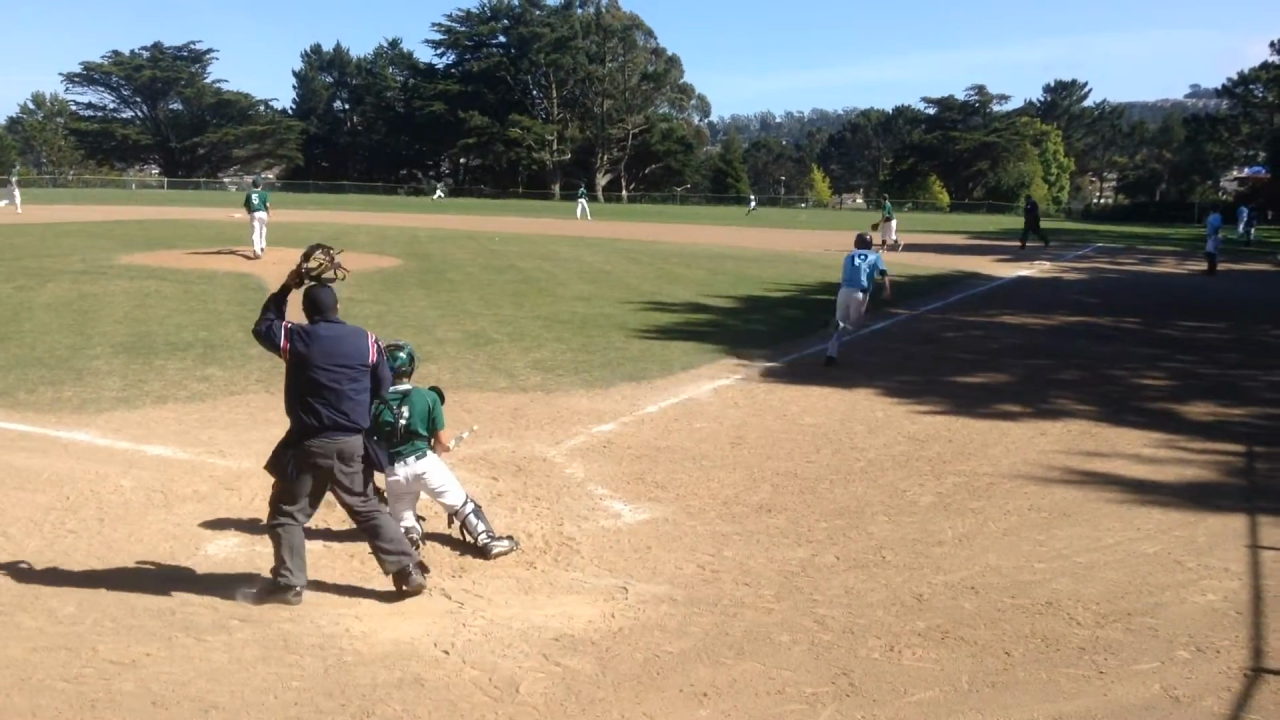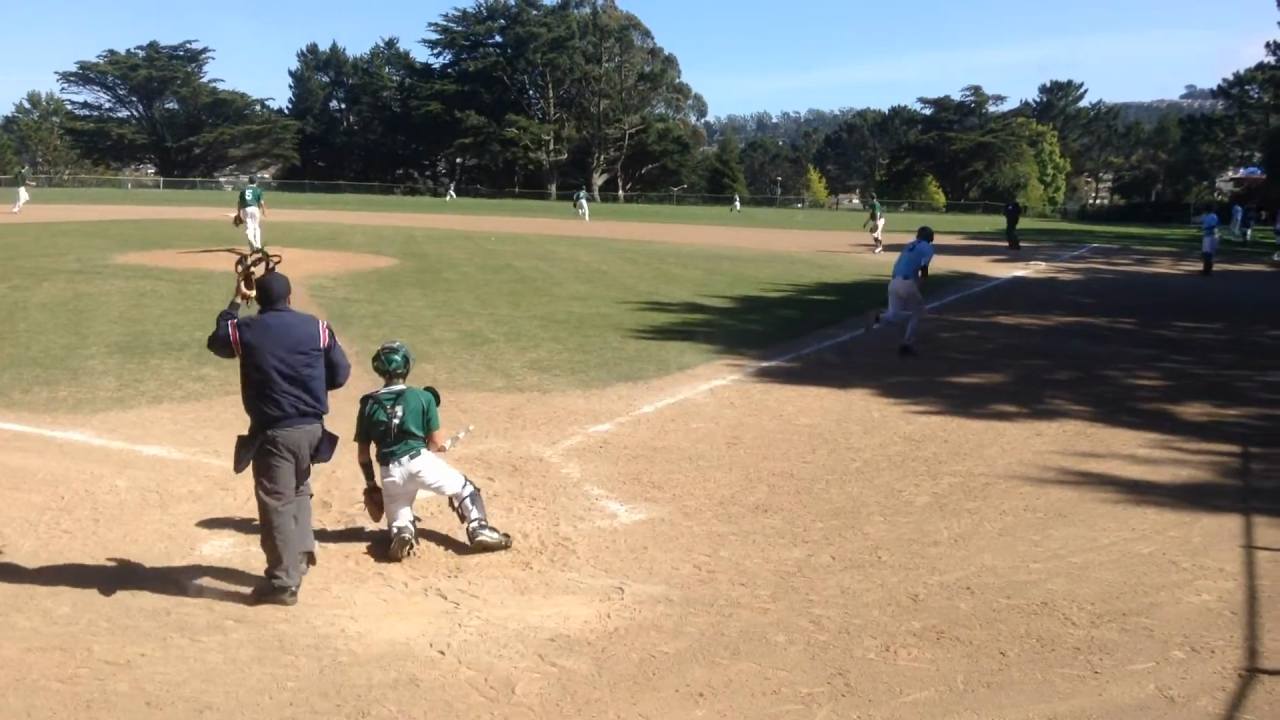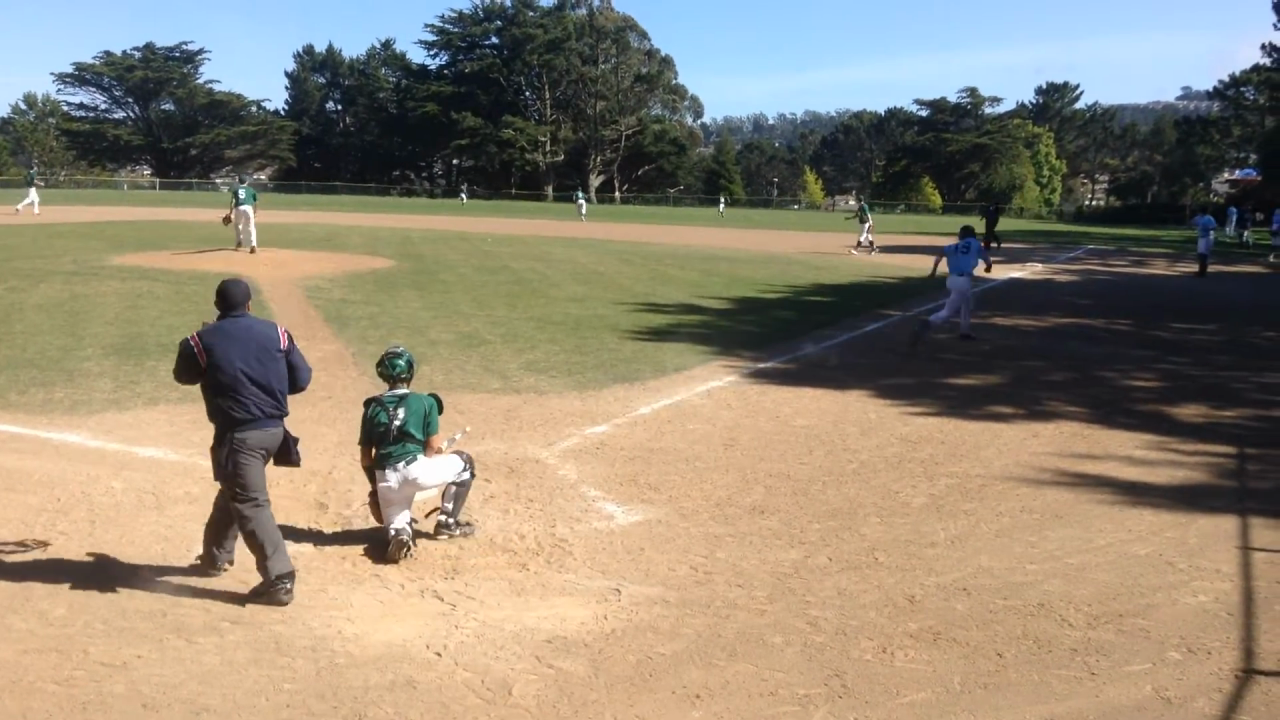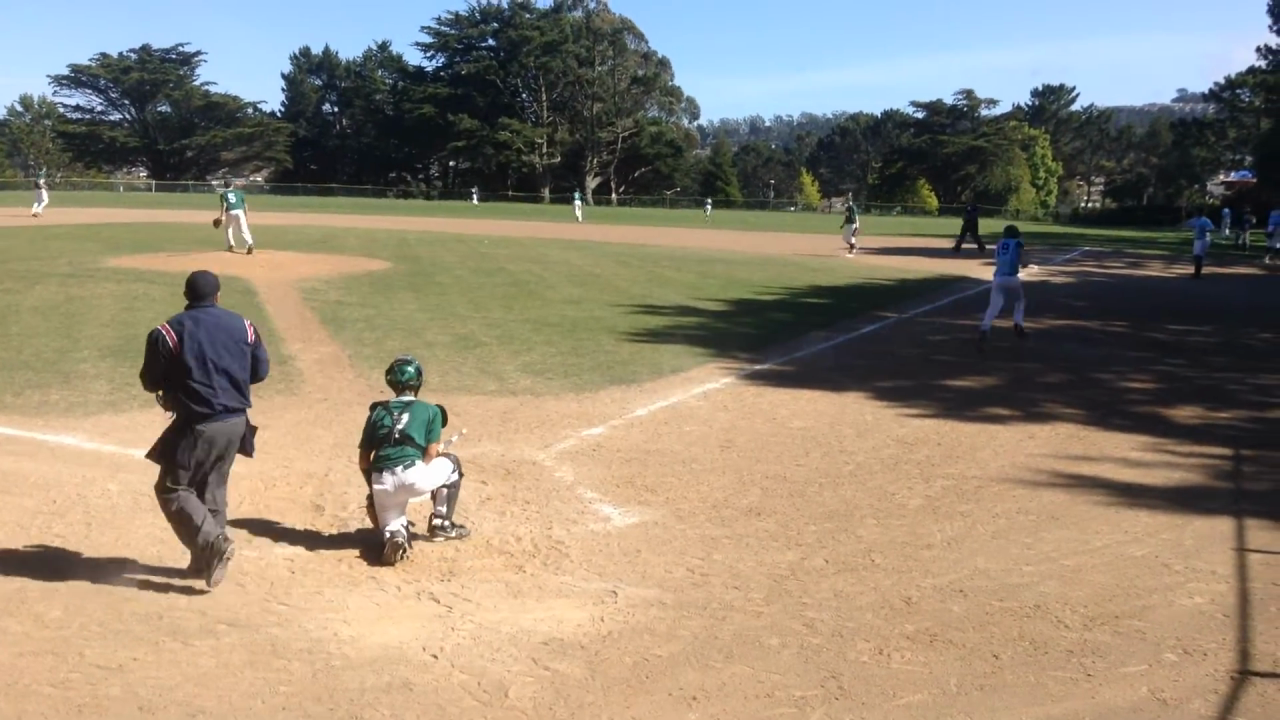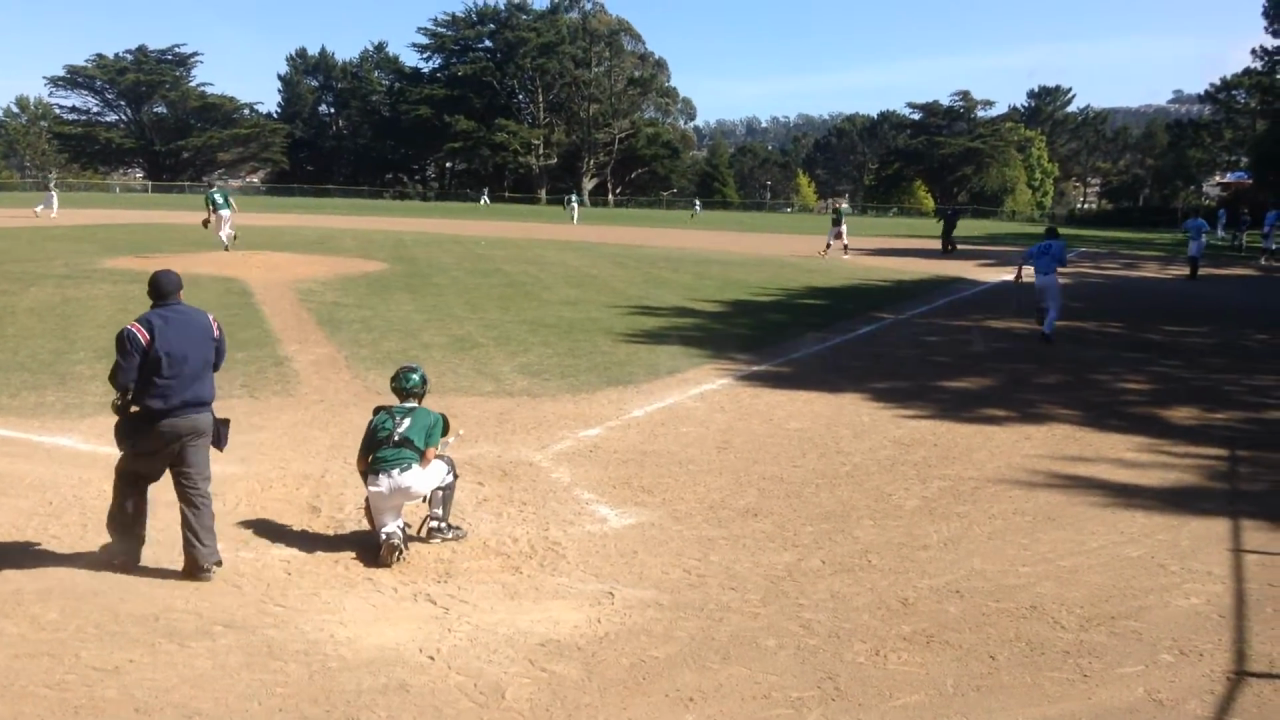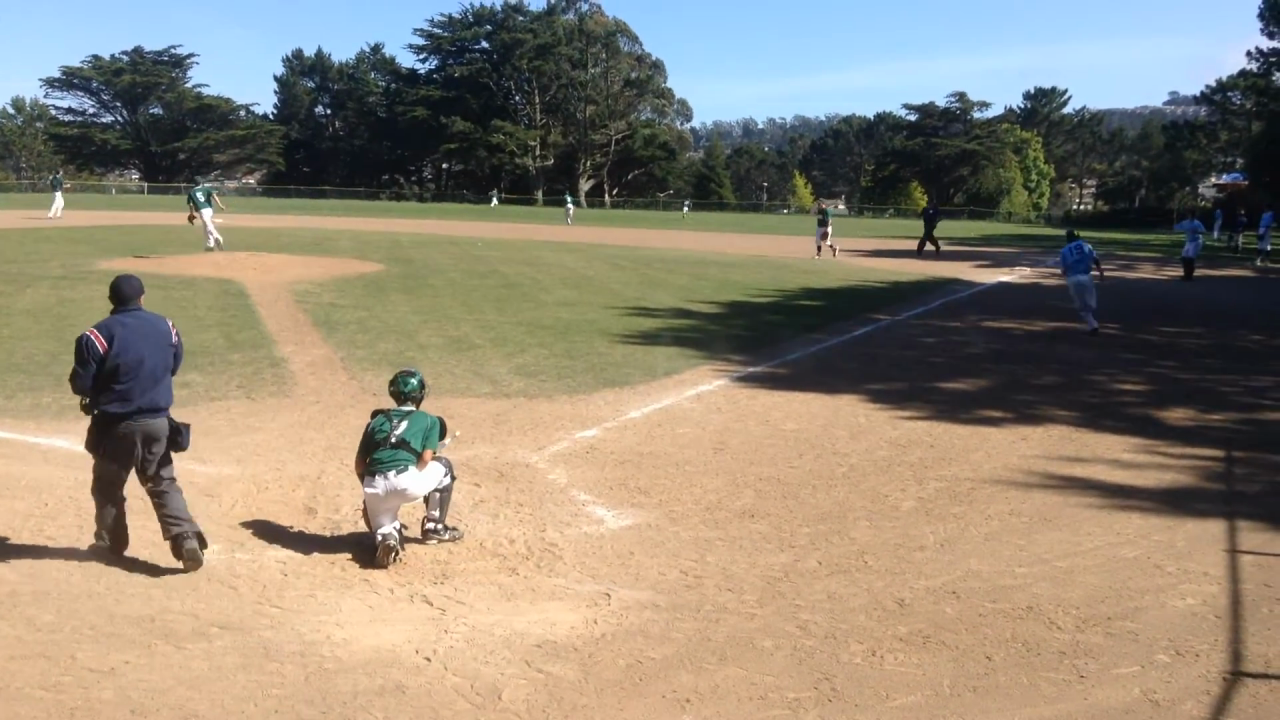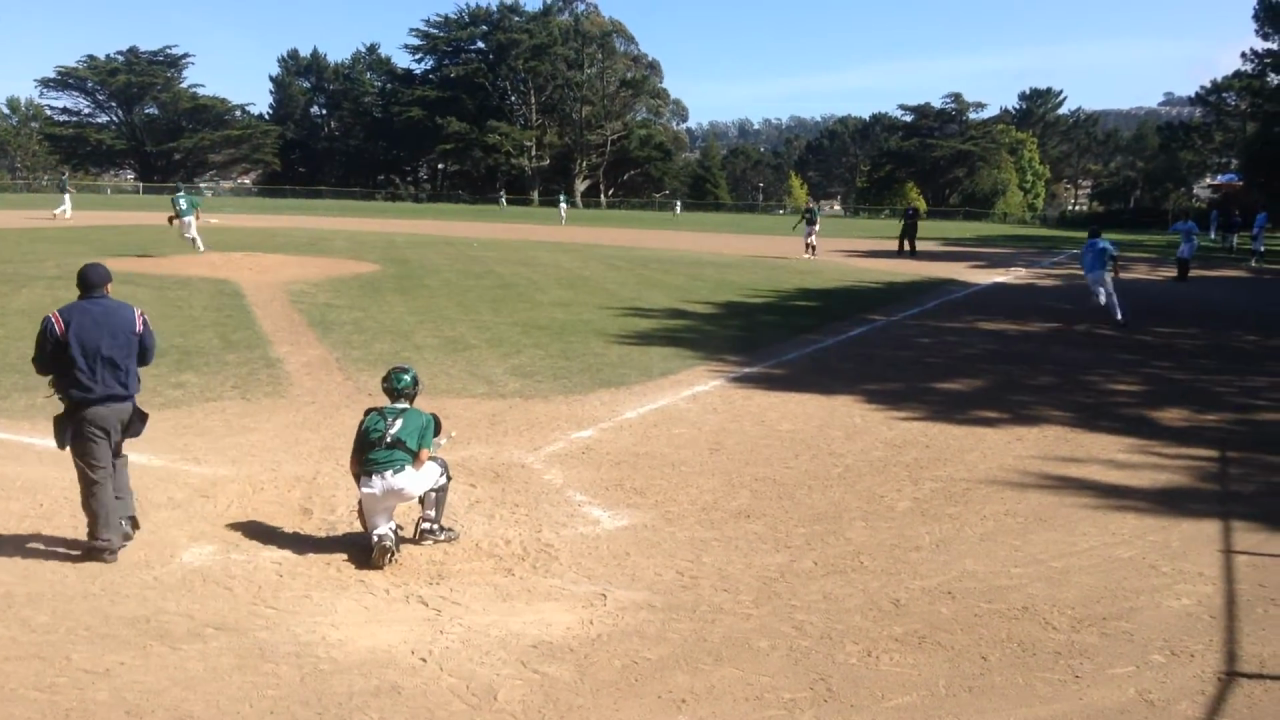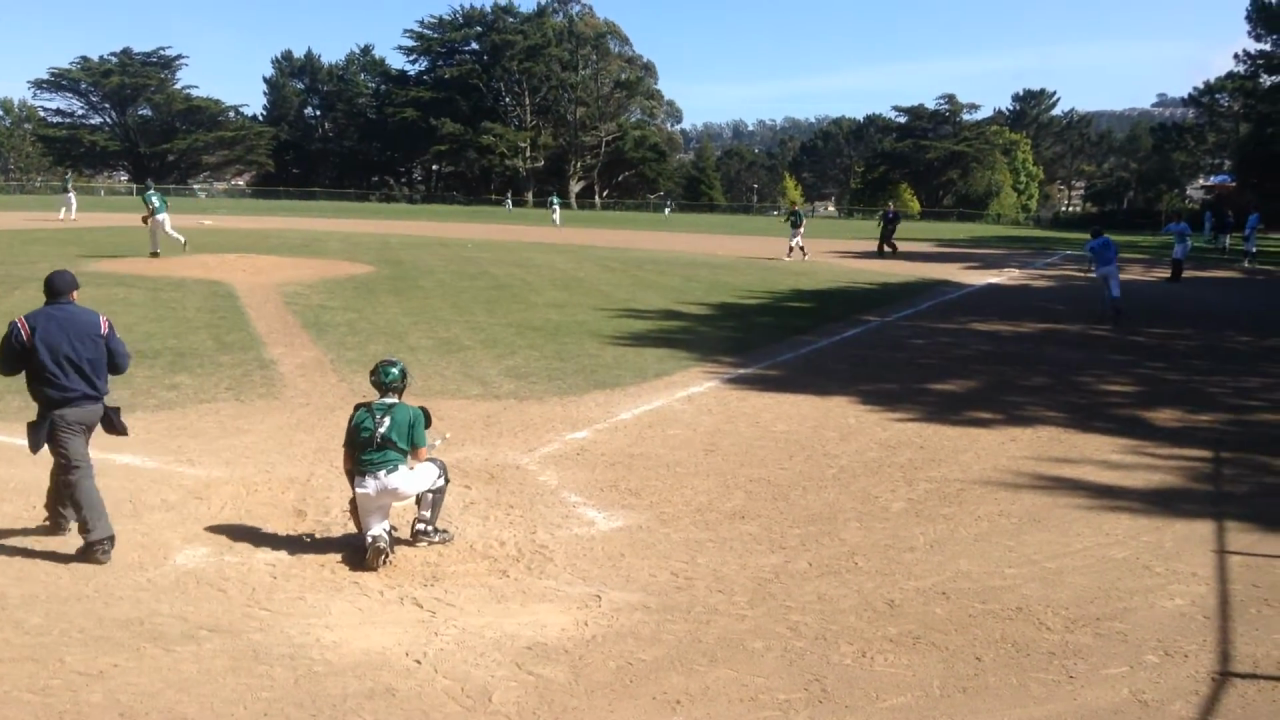
dt=0.2s
person 1, frame 1
left shoulder: (295, 339)
right shoulder: (366, 340)
left elbow: (263, 328)
right elbow: (381, 387)
left wrist: (286, 288)
left hip: (310, 443)
right hip: (351, 443)
left knee: (287, 511)
right knee: (366, 507)
left ankle: (287, 584)
right ankle: (408, 570)
person 1, frame 2
left shoulder: (245, 331)
right shoulder: (318, 327)
left elbow: (216, 341)
right elbow: (340, 375)
left wrist: (235, 302)
left hip: (273, 433)
right hip: (311, 428)
left knee: (276, 505)
right knee: (297, 491)
left ankle: (283, 583)
right ankle: (301, 551)
person 1, frame 3
left shoulder: (204, 340)
right shoulder: (276, 333)
left elbow: (183, 375)
right elbow: (302, 379)
left hip: (239, 435)
right hip: (273, 430)
left knee: (252, 505)
right knee: (234, 491)
left ankle: (278, 579)
right ankle: (215, 556)
person 1, frame 4
left shoulder: (169, 331)
right shoulder: (242, 326)
left elbow: (150, 381)
right elbow: (260, 371)
left wrist: (169, 389)
left hip: (197, 426)
right hip: (234, 422)
left knee: (173, 489)
right knee: (212, 492)
left ankle: (212, 544)
right ankle: (206, 560)
person 1, frame 5
left shoulder: (139, 329)
right shoulder: (207, 321)
left elbow: (122, 380)
right elbow: (216, 363)
left wrist: (126, 397)
left hip: (160, 421)
right hip: (200, 418)
left knee: (131, 478)
right knee: (195, 489)
left ankle: (126, 549)
right ankle: (202, 560)
person 1, frame 6
left shoulder: (98, 335)
right shoulder: (166, 328)
left elbow: (81, 385)
left wrist: (94, 396)
left hip: (118, 425)
right hip: (157, 422)
left knee: (108, 486)
right knee: (163, 484)
left ankle: (110, 543)
right ankle: (186, 537)
person 1, frame 7
left shoulder: (59, 319)
right shoulder: (133, 315)
left elbow: (42, 366)
right elbow: (146, 356)
left hip: (86, 411)
right hip: (123, 406)
left knee: (95, 476)
right knee: (114, 462)
left ankle: (105, 543)
right ankle: (123, 520)
person 1, frame 8
left shoulder: (26, 325)
right shoulder: (98, 321)
right elbow: (121, 363)
left hip: (59, 412)
right hip: (92, 407)
left knee: (76, 473)
right knee: (68, 464)
left ankle: (99, 540)
right ankle: (60, 518)
person 2, frame 1
left shoulder: (375, 403)
right shoulder: (428, 397)
right elbow: (443, 442)
left hip: (395, 472)
right hip: (424, 463)
left knee: (404, 518)
right knee: (460, 503)
left ankle: (408, 534)
right ankle: (487, 539)
person 2, frame 2
left shoulder: (368, 404)
right shoulder: (423, 397)
left elbow: (363, 454)
right elbow: (436, 442)
left wrist: (371, 484)
left hip: (390, 472)
right hip: (419, 461)
left knee: (399, 523)
right knee: (463, 489)
left ankle: (401, 533)
right ankle: (479, 528)
person 2, frame 3
left shoulder: (372, 407)
right shoulder: (425, 401)
left elbow: (365, 458)
right elbow: (433, 447)
left wrist: (375, 488)
left hip: (386, 477)
right hip: (416, 469)
left knee: (396, 525)
right knee: (463, 463)
left ankle: (399, 535)
right ankle: (447, 523)
person 2, frame 4
left shoulder: (377, 412)
right shoulder: (430, 410)
left elbow: (363, 460)
right elbow: (431, 454)
left wrist: (373, 491)
left hip: (382, 481)
right hip: (412, 475)
left knee: (391, 527)
right knee: (451, 463)
left ankle: (395, 536)
right ankle: (442, 525)
person 2, frame 5
left shoulder: (380, 416)
right shoulder: (432, 417)
left elbow: (361, 462)
right elbow: (428, 457)
left wrist: (372, 491)
left hip: (377, 484)
right hip: (408, 480)
left knee: (387, 529)
right knee: (445, 465)
left ankle: (391, 537)
right ankle: (438, 527)
person 2, frame 6
left shoulder: (377, 420)
right shoulder: (430, 421)
left elbow: (359, 465)
right elbow: (425, 459)
left wrist: (371, 491)
left hip: (374, 486)
right hip: (405, 481)
left knee: (383, 529)
right knee: (443, 467)
left ankle: (386, 537)
right ankle: (435, 528)
person 2, frame 7
left shoulder: (370, 418)
right shoulder: (424, 418)
left elbow: (354, 464)
right elbow: (422, 458)
left wrist: (365, 492)
left hip: (370, 486)
right hip: (402, 482)
left knee: (379, 530)
right knee: (438, 467)
left ankle: (382, 538)
right ankle: (430, 528)
person 2, frame 8
left shoulder: (359, 413)
right shoulder: (413, 413)
left elbow: (348, 461)
right elbow: (420, 456)
left wrist: (356, 493)
left hip: (364, 485)
right hip: (395, 481)
left knee: (374, 532)
right knee: (437, 468)
left ankle: (377, 541)
right ankle: (425, 529)
